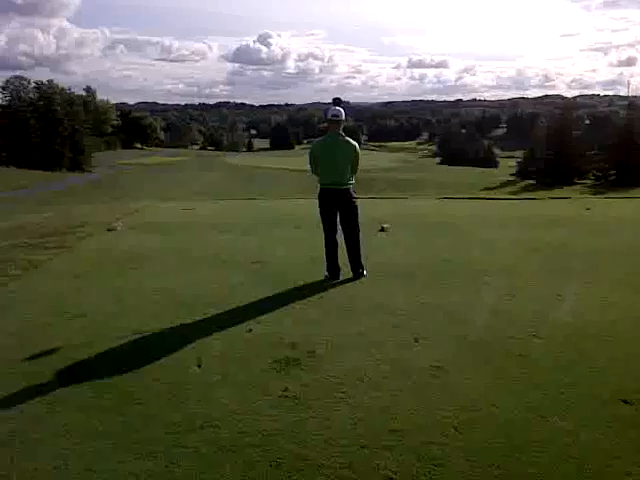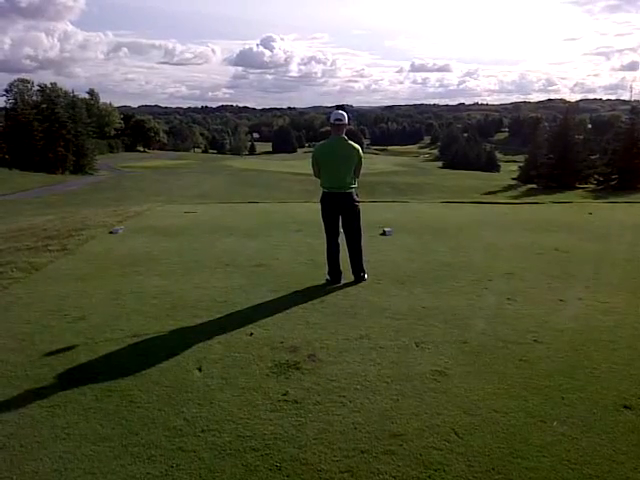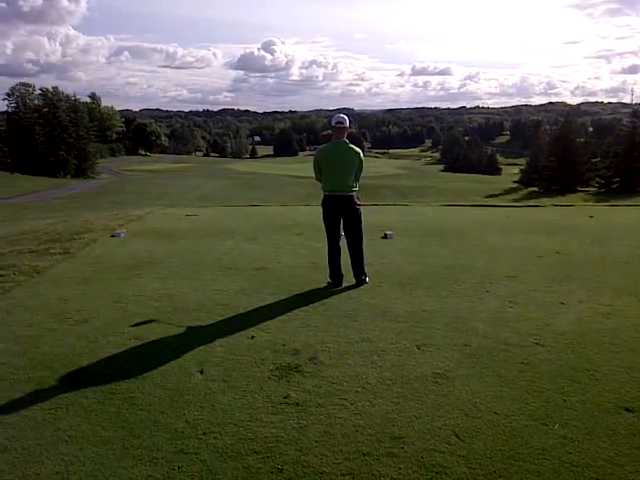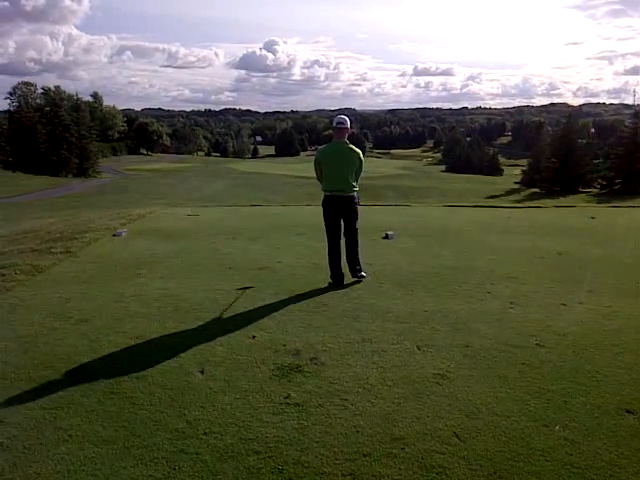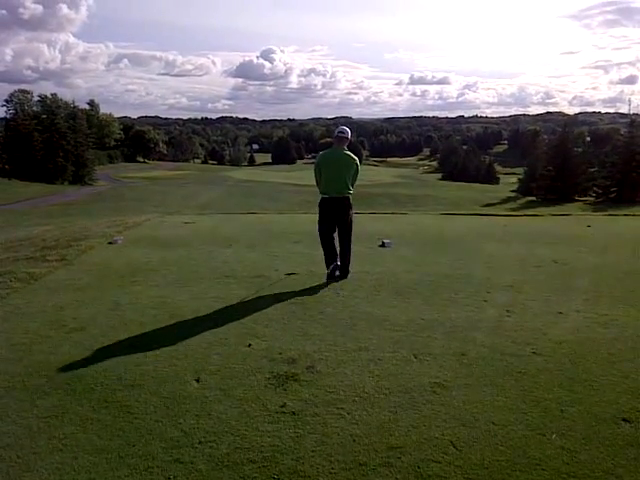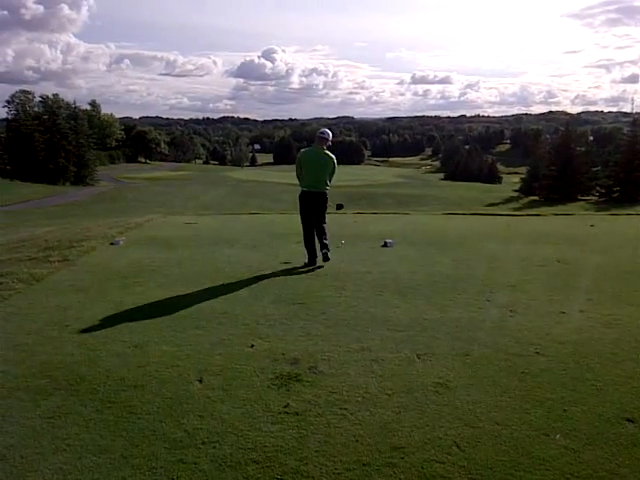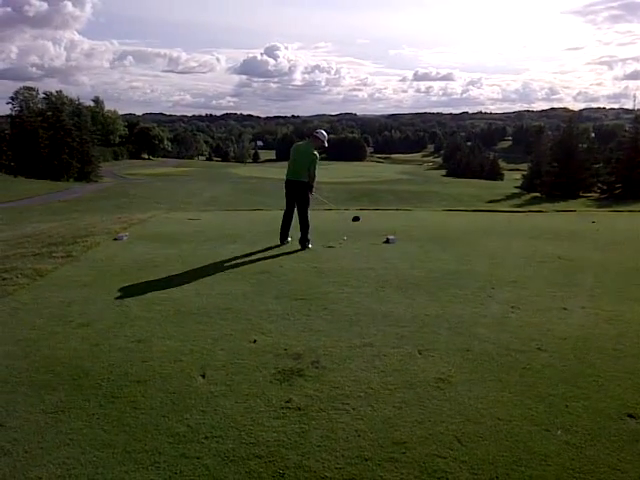
dt=0.7s
person 1, frame 1
left shoulder: (317, 145)
right shoulder: (352, 145)
left elbow: (314, 171)
right elbow: (354, 170)
left hip: (326, 193)
right hip: (346, 192)
left knee: (330, 234)
right knee: (351, 233)
left ankle: (333, 272)
right ankle: (357, 270)
person 1, frame 2
left shoulder: (319, 148)
right shoulder: (355, 149)
left elbow: (317, 174)
right elbow: (357, 175)
left hip: (328, 197)
right hip: (349, 196)
left knee: (332, 238)
right knee: (354, 237)
left ankle: (334, 276)
right ankle: (358, 274)
person 1, frame 3
left shoulder: (321, 152)
right shoulder: (356, 153)
left elbow: (318, 177)
right elbow: (357, 178)
left hip: (330, 200)
right hip: (350, 199)
left knee: (333, 241)
right knee: (355, 241)
left ankle: (336, 279)
right ankle: (360, 277)
person 1, frame 4
left shoulder: (321, 152)
right shoulder: (356, 153)
left elbow: (319, 178)
right elbow: (356, 178)
left hip: (330, 200)
right hip: (350, 199)
left knee: (334, 240)
right knee: (352, 237)
left ankle: (337, 278)
right ankle: (356, 272)
person 1, frame 5
left shoulder: (322, 157)
right shoulder: (354, 160)
left elbow: (317, 182)
right elbow: (352, 183)
left hip: (327, 201)
right hip: (345, 201)
left knee: (326, 235)
right knee: (345, 237)
left ankle: (333, 263)
right ankle: (344, 270)
person 1, frame 6
left shoulder: (302, 154)
right shoulder: (331, 158)
left elbow: (299, 175)
right elbow: (329, 179)
left hip: (306, 194)
right hip: (322, 195)
left knee: (308, 227)
right knee: (321, 224)
left ankle: (312, 258)
right ankle: (325, 249)
person 1, frame 7
left shoulder: (295, 146)
right shoulder: (314, 154)
right elbow: (312, 174)
right wrist: (311, 187)
left hip: (290, 182)
right hip: (303, 185)
left knee: (288, 211)
right knee: (303, 214)
left ankle: (284, 238)
right ankle: (304, 242)
